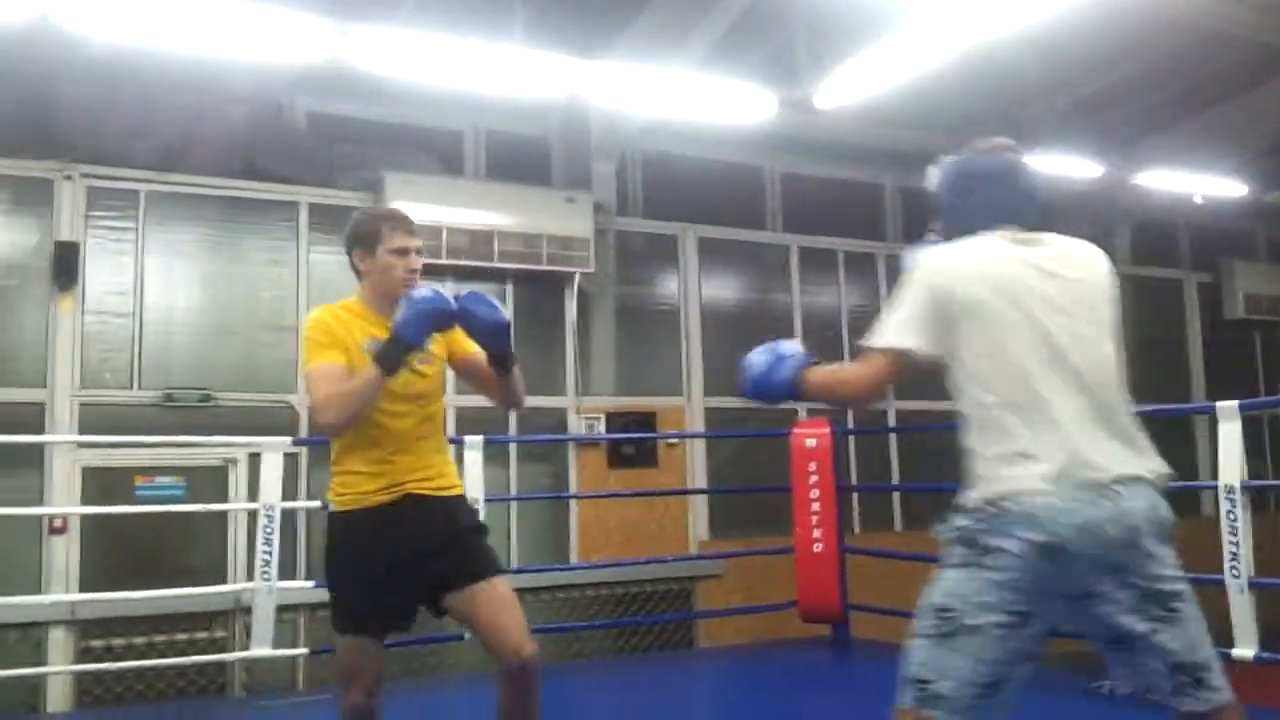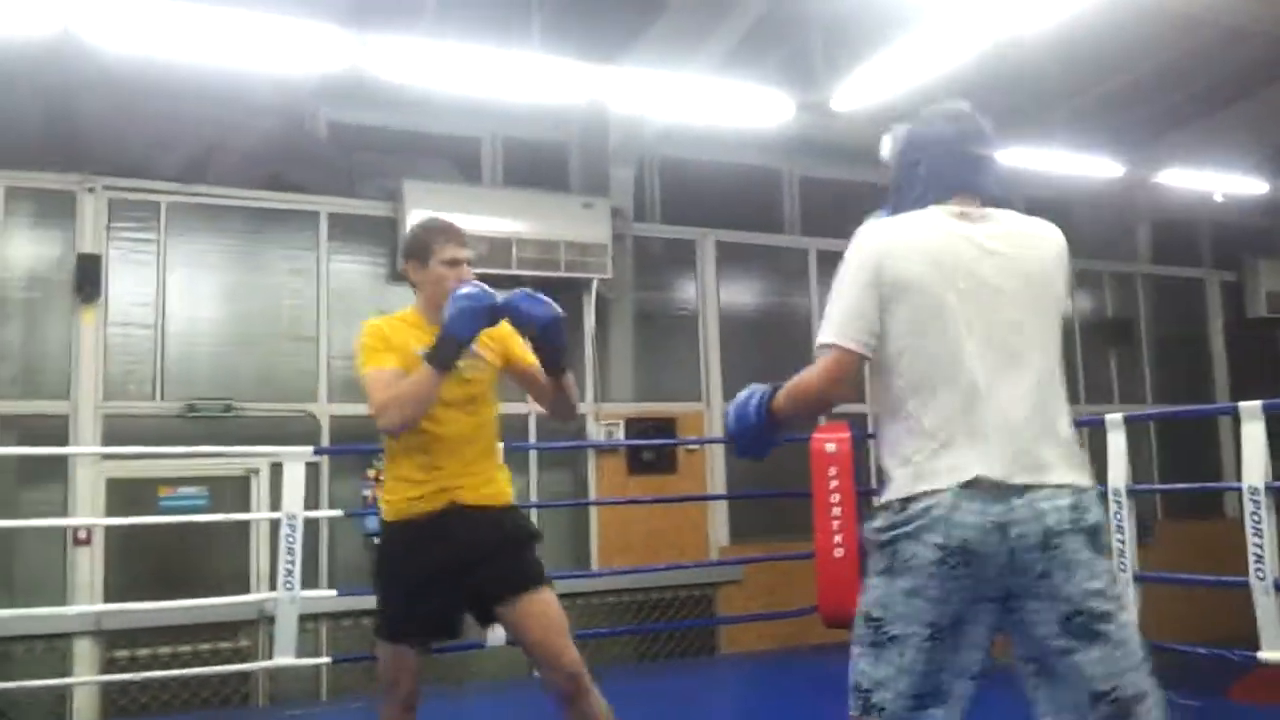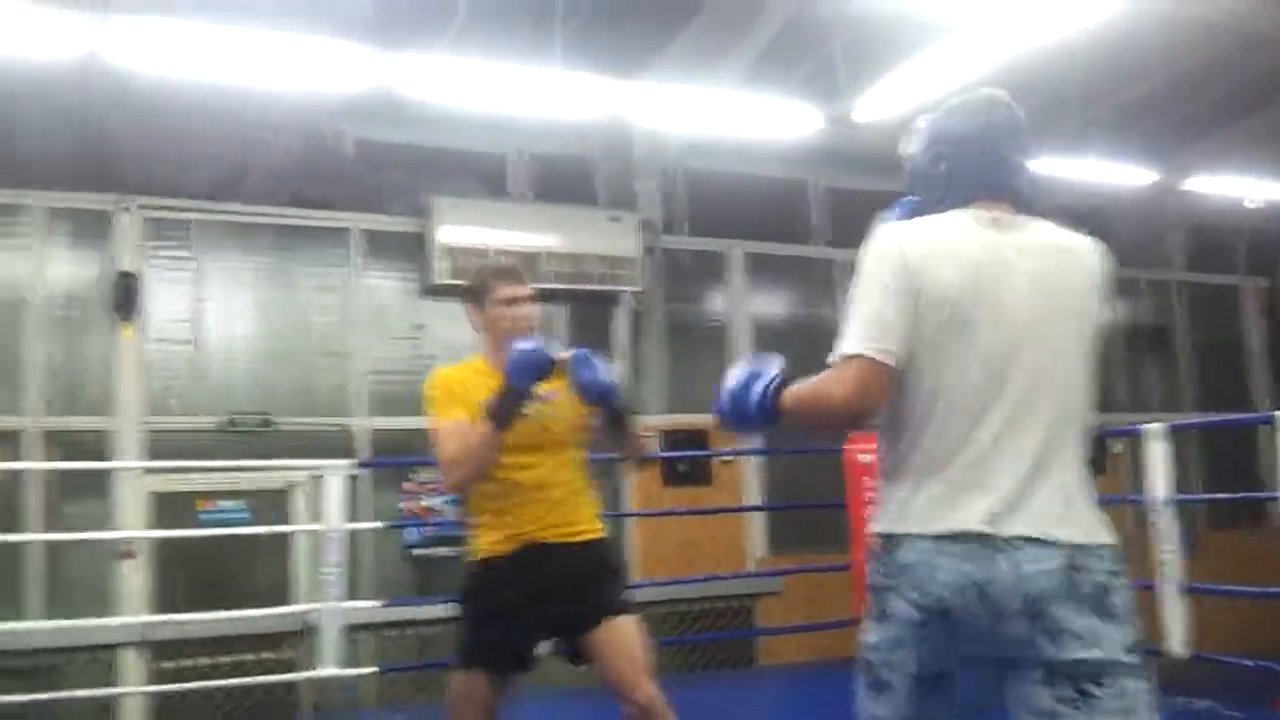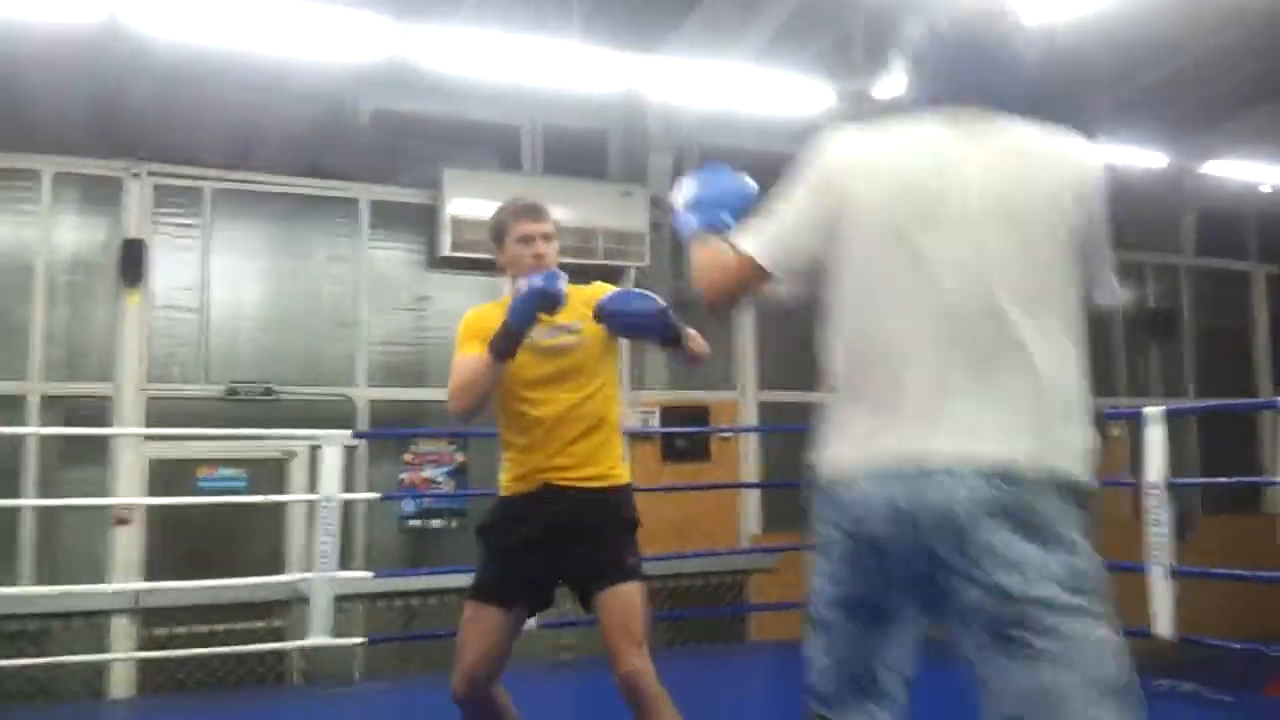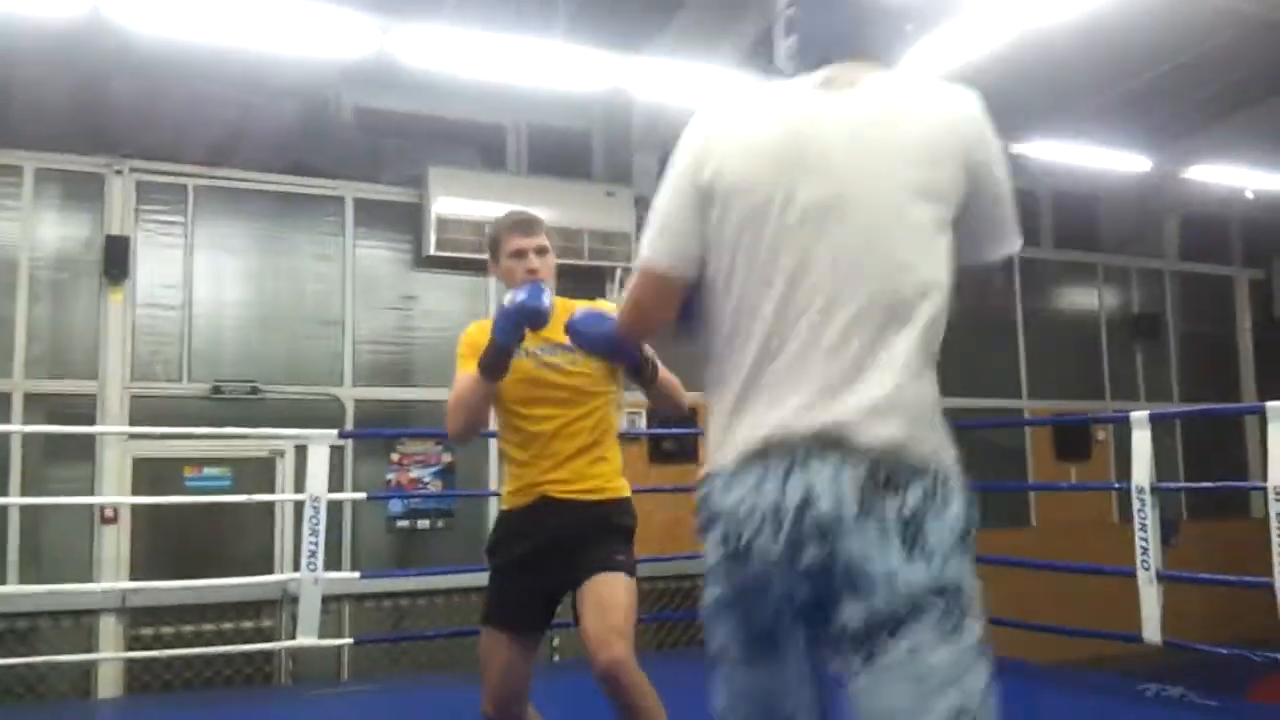
dt=0.2s
person 1, frame 1
left shoulder: (943, 265)
right shoulder: (1092, 262)
left elbow: (866, 378)
left wrist: (789, 375)
left hip: (1016, 516)
right hip: (1124, 503)
person 1, frame 2
left shoulder: (882, 240)
right shoulder: (1048, 241)
left elbow: (829, 382)
left wrist: (767, 409)
left hip: (933, 516)
right hip: (1055, 506)
person 1, frame 3
left shoulder: (904, 247)
right shoulder: (1086, 259)
left elbow: (853, 394)
left wrist: (772, 396)
left hip: (924, 557)
right hip: (1060, 560)
person 1, frame 4
left shoulder: (846, 154)
right shoulder: (1071, 166)
left elbow: (716, 285)
left wrist: (702, 223)
left hip: (862, 483)
right hip: (1010, 492)
person 1, frame 5
left shoulder: (719, 126)
right shoulder: (953, 114)
left elbow: (641, 320)
right elbow: (989, 262)
left hip: (745, 487)
right hip: (885, 482)
person 2, frame 1
left shoulder: (439, 321)
right shoulder: (329, 324)
left elbow: (511, 399)
right elbow: (329, 416)
left wrist: (500, 349)
right wrist: (396, 348)
left hip: (441, 508)
right hip: (365, 517)
left knee: (520, 656)
person 2, frame 2
left shoulder: (496, 330)
right shoulder: (381, 333)
left elbow: (563, 407)
right elbow: (392, 418)
left wrist: (552, 345)
right wrist: (447, 347)
left hip: (491, 517)
right hip: (415, 526)
left knee: (567, 669)
person 2, frame 3
left shoulder: (568, 369)
right shoulder: (451, 384)
left elbow: (633, 451)
right elbow: (455, 475)
left wrist: (612, 409)
right wrist: (504, 403)
left hip: (579, 552)
right hip: (502, 562)
person 2, frame 4
left shoulder: (597, 302)
right shoulder: (482, 321)
left elbow: (698, 350)
right elbow: (460, 405)
left wrist: (665, 325)
right wrist: (510, 333)
left hip: (598, 498)
right hip: (525, 503)
left knee: (633, 670)
person 2, frame 5
left shoulder: (597, 319)
right shoulder: (481, 337)
left elbow: (677, 404)
right elbow: (459, 426)
left wrist: (635, 358)
right wrist: (500, 349)
left hip: (599, 510)
right hip: (525, 519)
left knee: (611, 660)
